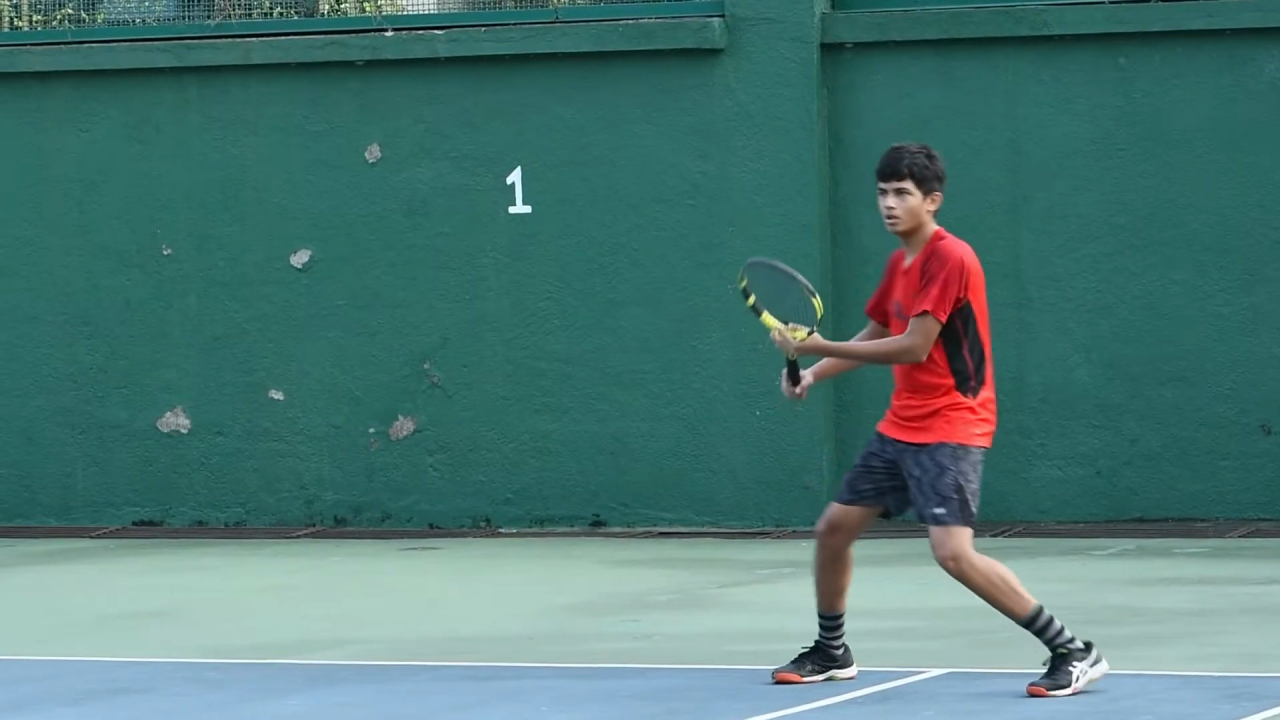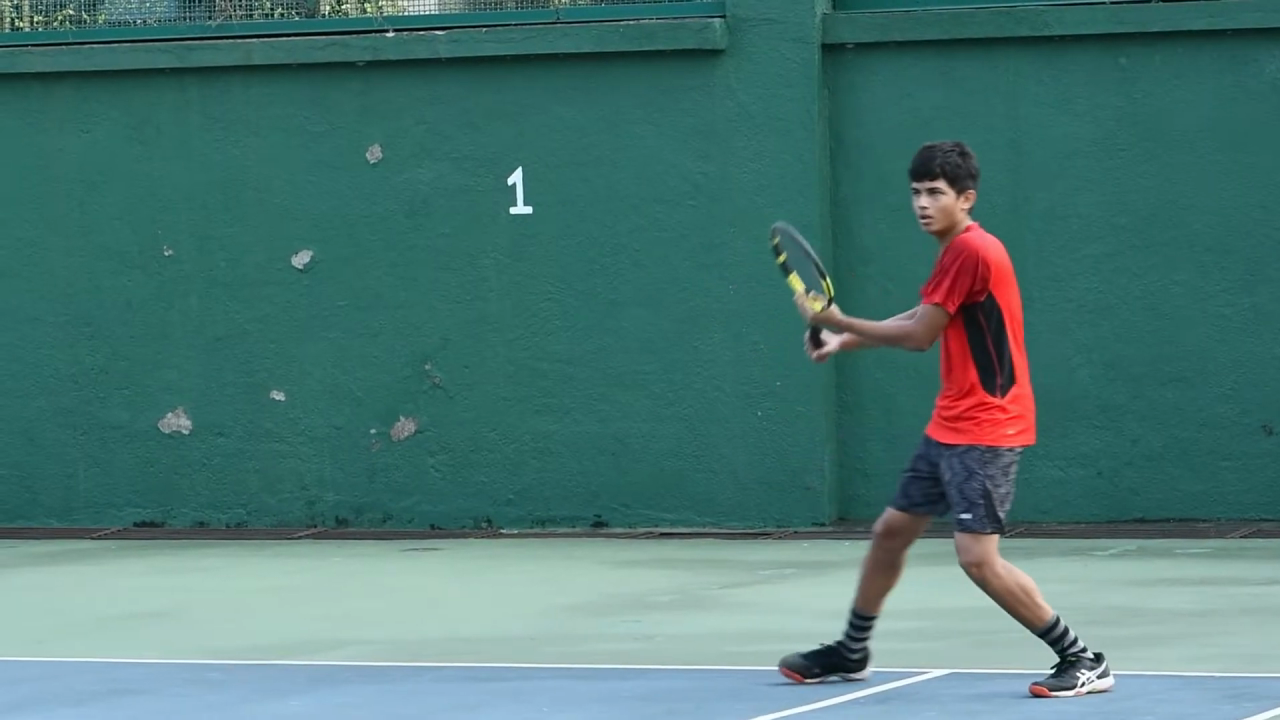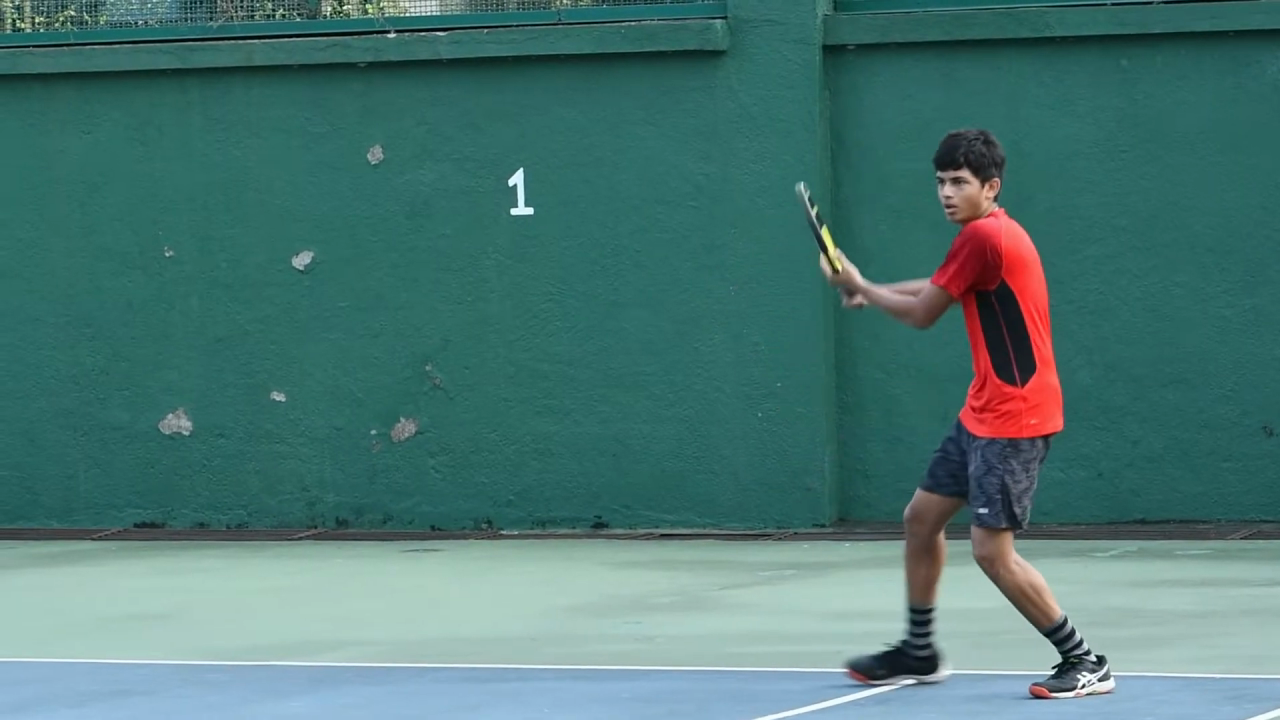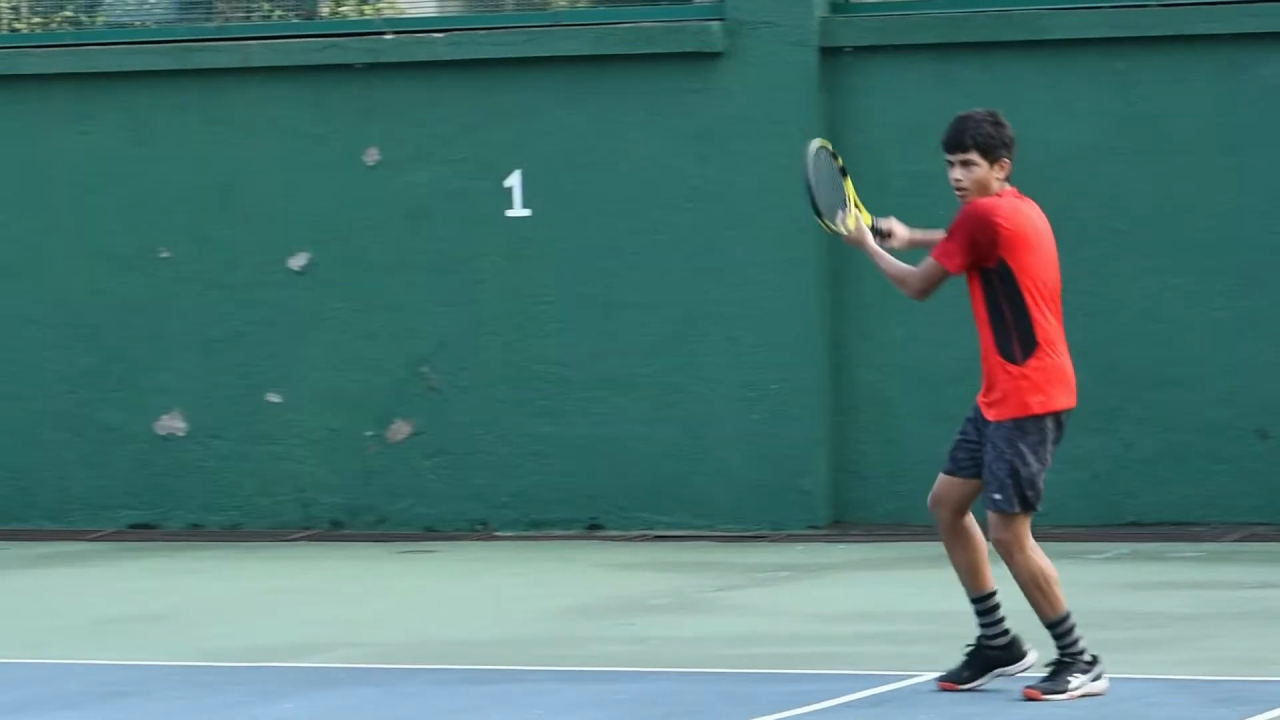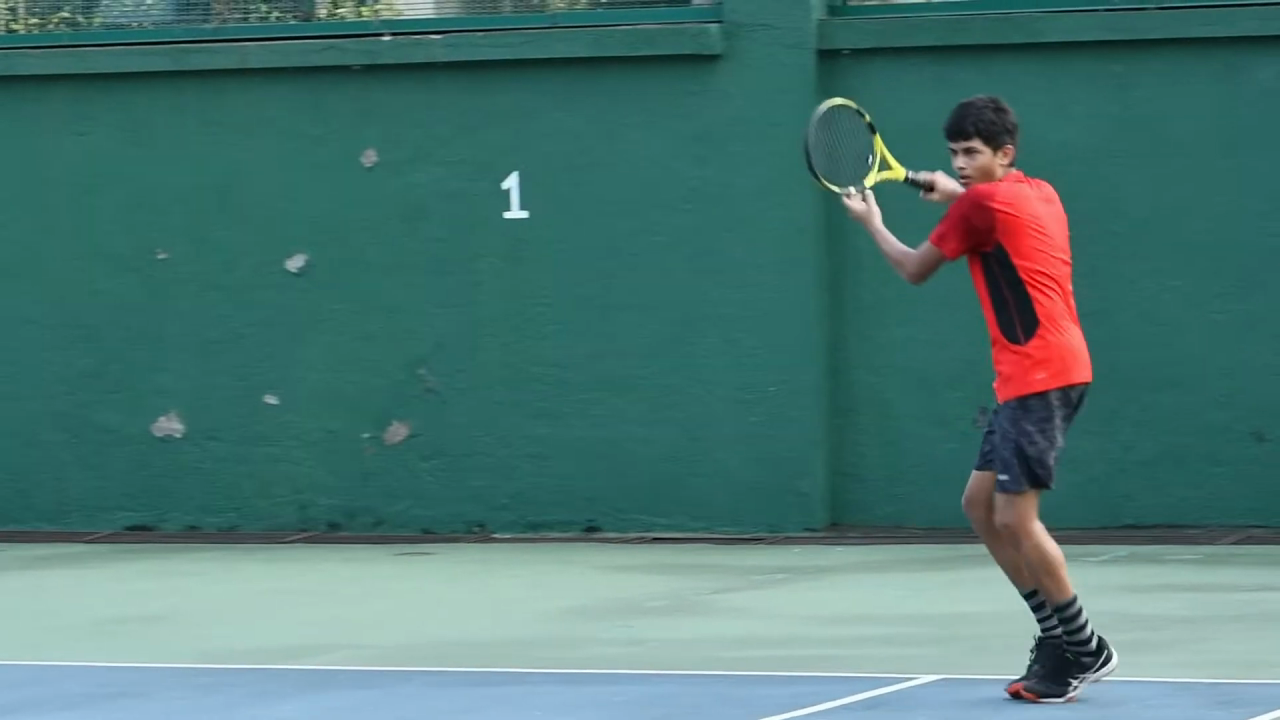
dt=0.2s
person 1, frame 1
left shoulder: (949, 257)
right shoulder: (897, 263)
left elbow: (914, 347)
right elbow: (873, 335)
left wrist: (824, 346)
right wrist: (813, 372)
left hip: (953, 428)
right hip: (899, 428)
left knee: (953, 553)
right knee: (832, 529)
left ankle: (1074, 651)
right ankle: (830, 650)
person 1, frame 2
left shoulder: (972, 251)
right shoulder: (950, 252)
left elbow: (920, 336)
right elbow: (914, 319)
left wrist: (841, 322)
right wrist: (842, 339)
left hip: (989, 431)
right hip: (948, 427)
left knee: (978, 559)
right knee: (890, 532)
left ankle: (1084, 659)
right ankle: (850, 650)
person 1, frame 3
left shoulder: (983, 236)
right shoulder: (990, 234)
left elbow: (923, 315)
right elbow: (939, 290)
left wrist: (861, 286)
right wrist: (873, 290)
left hip: (1014, 420)
right hip: (981, 414)
left knee: (992, 552)
right knee: (921, 517)
left ankle: (1086, 662)
right ankle: (919, 649)
person 1, frame 4
left shoulder: (986, 214)
right shoulder: (1017, 210)
left elbow: (918, 286)
left wrist: (867, 245)
right wrist: (913, 237)
left hip: (1028, 397)
right hip: (1000, 397)
left knee: (1008, 534)
right knee: (946, 504)
left ankle: (1080, 662)
right ankle: (998, 641)
person 1, frame 5
left shoulder: (980, 202)
right shoulder: (1039, 193)
left elbow: (915, 270)
left wrist: (872, 221)
right wrist: (957, 191)
left hip: (1040, 376)
right hip: (1027, 378)
left knee: (1014, 518)
right knee: (979, 504)
left ankle: (1085, 649)
right ankle: (1057, 639)
